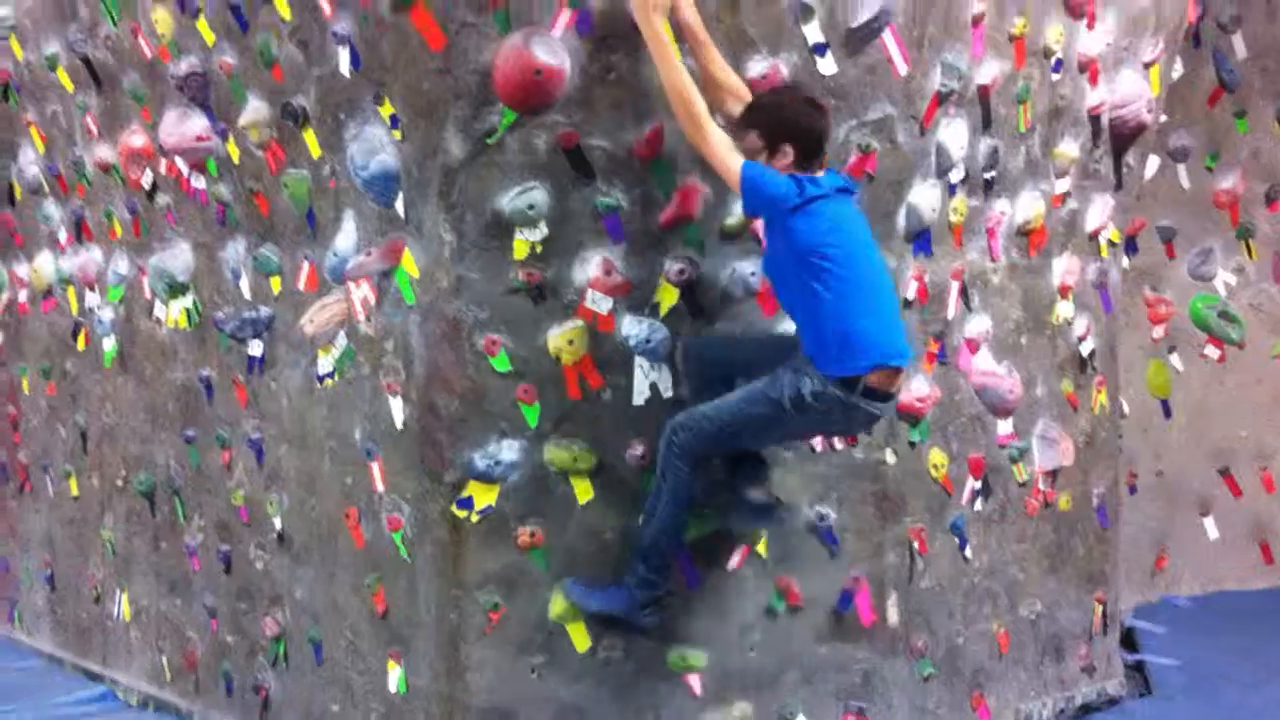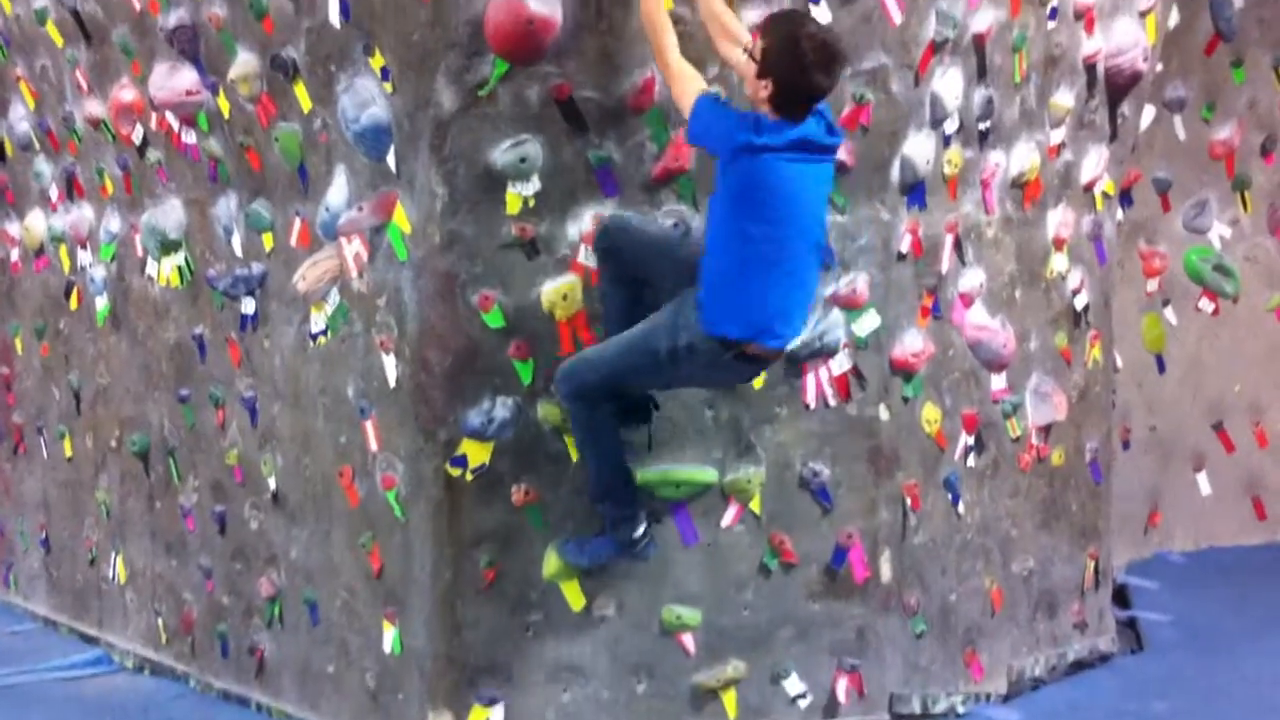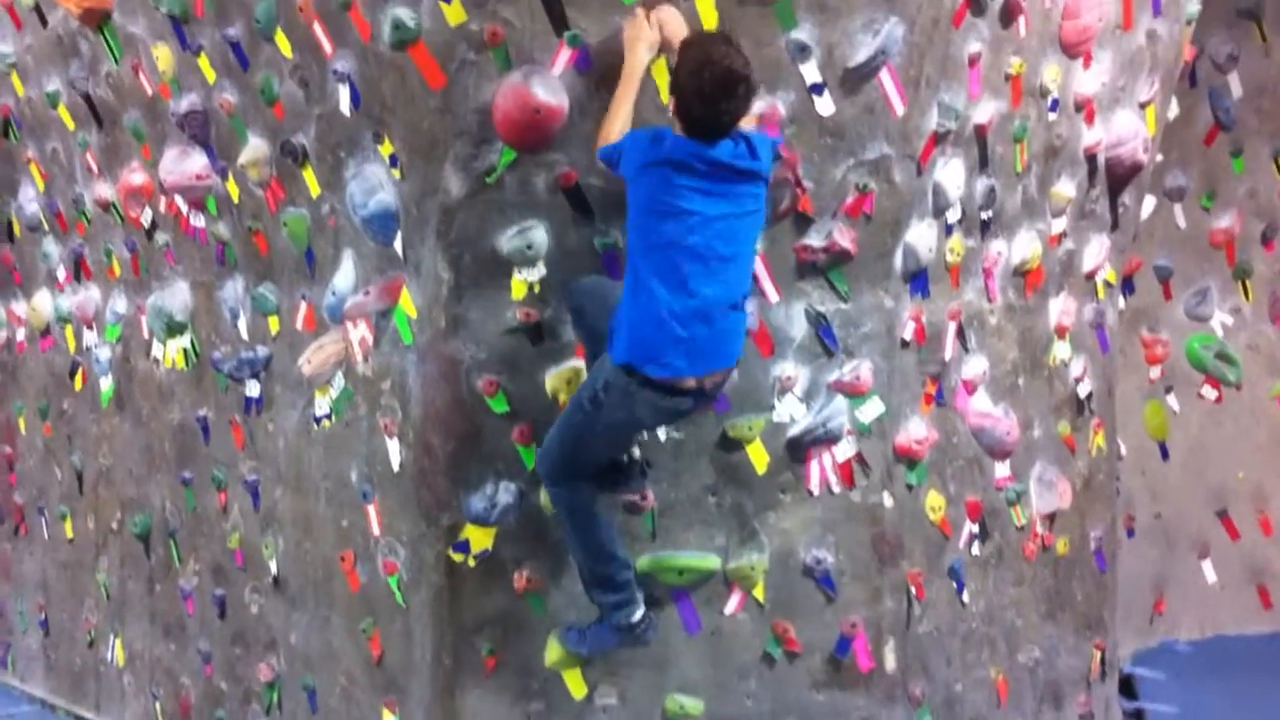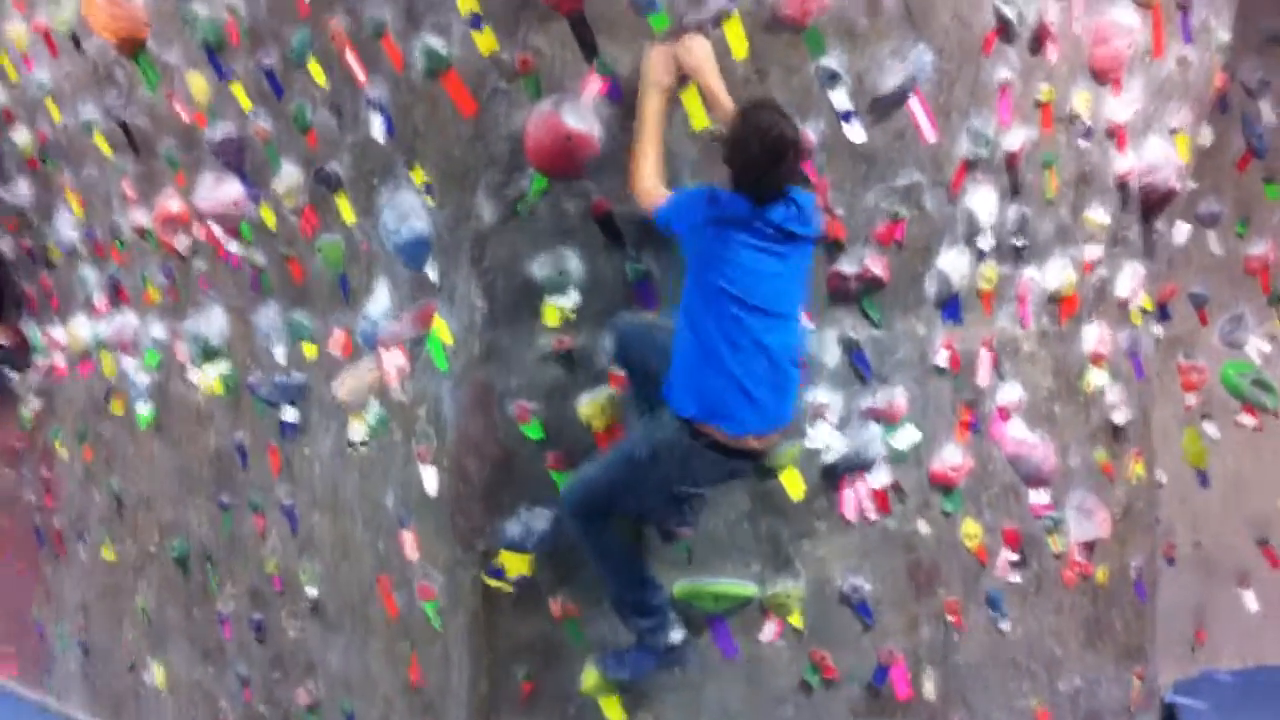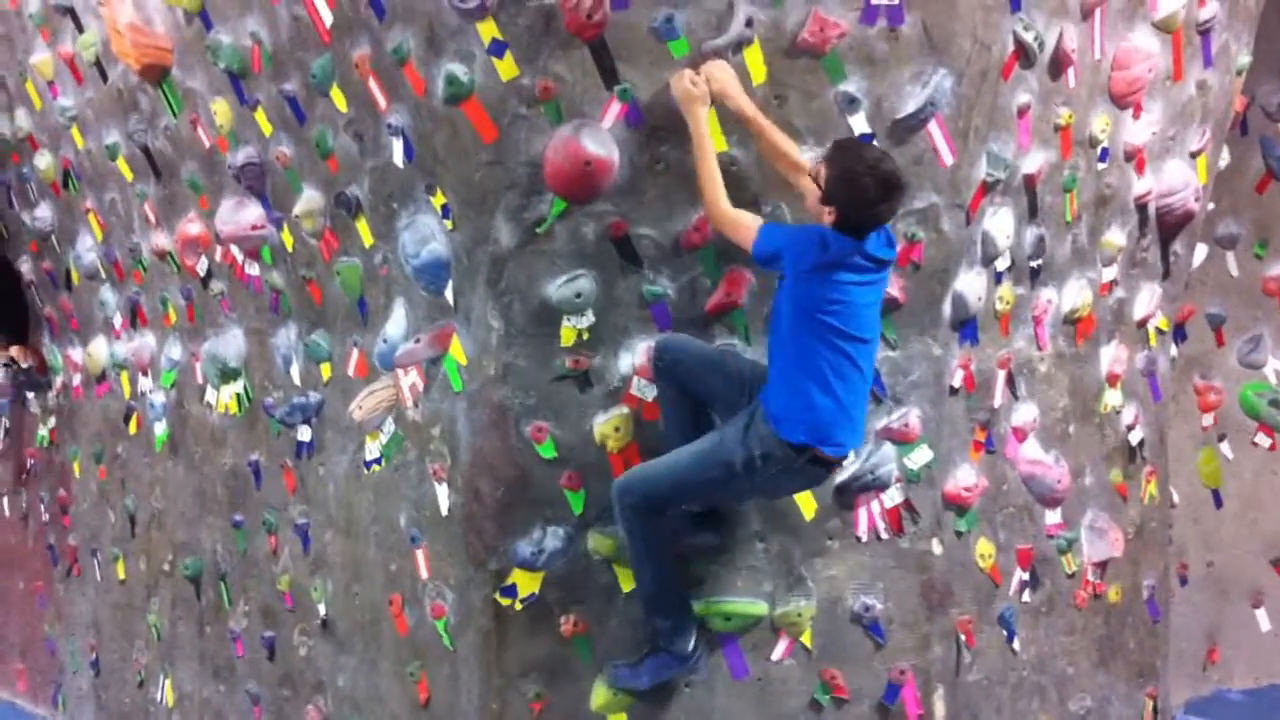
dt=0.5s
person 1, frame 1
left shoulder: (791, 199)
right shoulder: (824, 185)
left elbow: (700, 132)
right elbow: (737, 104)
left hip: (844, 387)
right hip: (836, 363)
left knee: (684, 439)
right knee: (699, 356)
left ankle: (641, 592)
right ankle: (744, 475)
person 1, frame 2
left shoulder: (744, 139)
right shoulder: (816, 127)
left elbow: (669, 59)
left hip: (722, 338)
right hip: (757, 307)
left knee: (577, 385)
right knee: (615, 235)
left ankle: (625, 529)
right ankle: (623, 393)
person 1, frame 3
left shoulder: (652, 156)
right shoulder: (755, 158)
left elbow: (608, 139)
right elbow: (731, 115)
left wrist: (637, 57)
left hip: (648, 379)
right hip: (716, 376)
left knee: (559, 470)
right knee: (586, 293)
left ankle: (625, 613)
right ankle: (618, 462)
person 1, frame 4
left shoulder: (709, 213)
right shoulder: (801, 214)
left elbow: (645, 186)
right elbow: (770, 158)
left wrist: (655, 92)
right wrist: (709, 81)
left hip: (707, 437)
right hip: (769, 430)
left knee: (583, 505)
right knee: (633, 333)
left ankle: (658, 632)
right ankle: (669, 493)
person 1, frame 5
left shoulder: (815, 250)
right shoulder: (872, 235)
left elbow: (719, 213)
right elbow: (793, 168)
left wrist: (696, 115)
right wrist: (737, 102)
left hip: (792, 444)
right hip: (791, 406)
left knee: (632, 494)
right knee: (670, 354)
left ankle: (676, 644)
right ankle: (693, 494)
